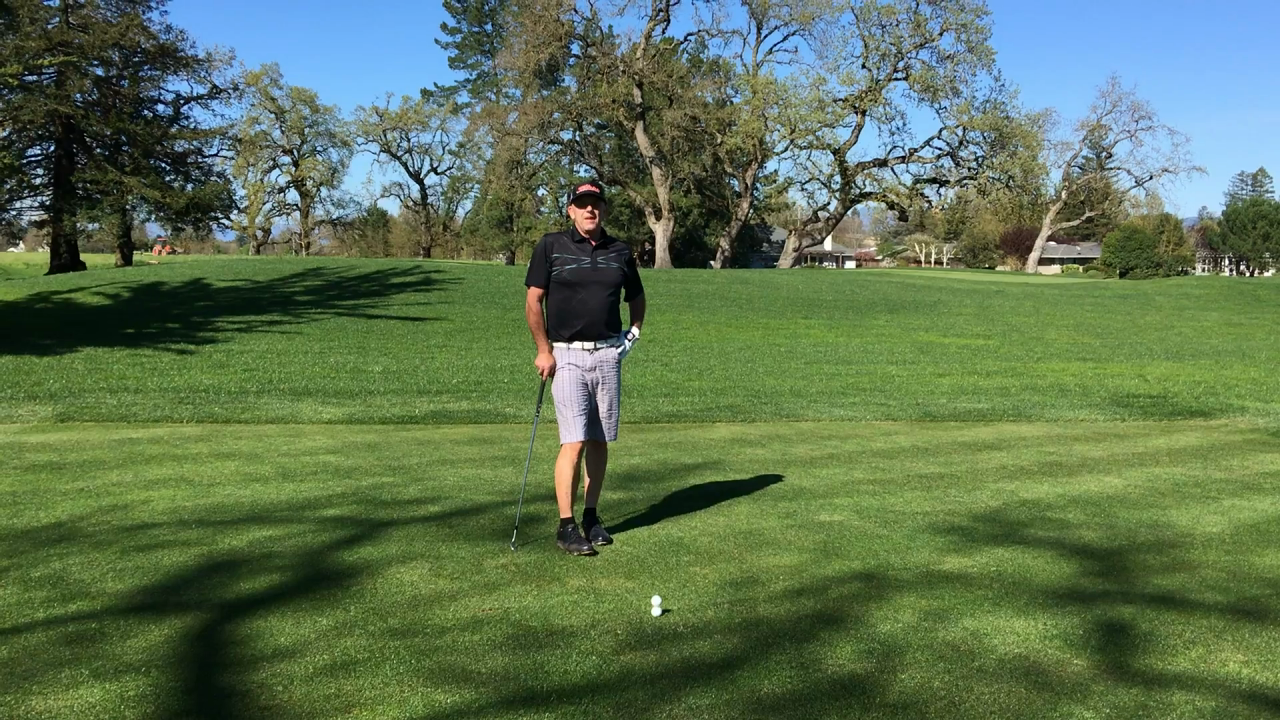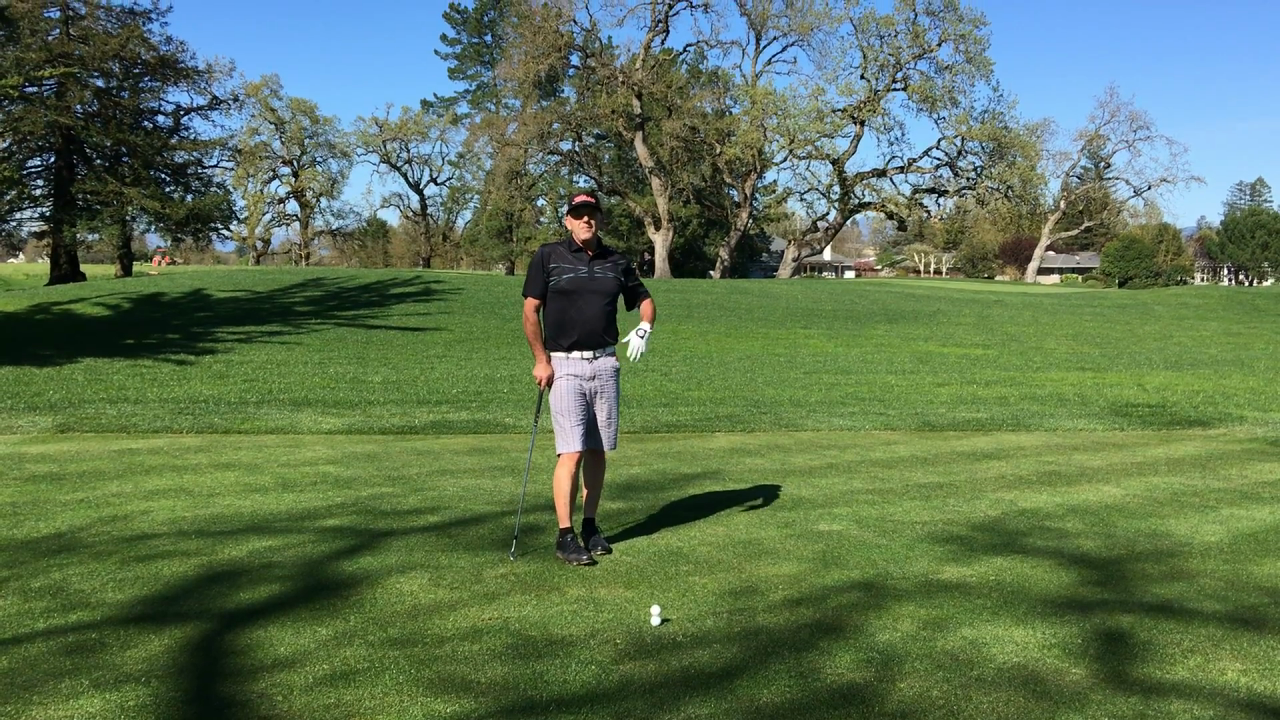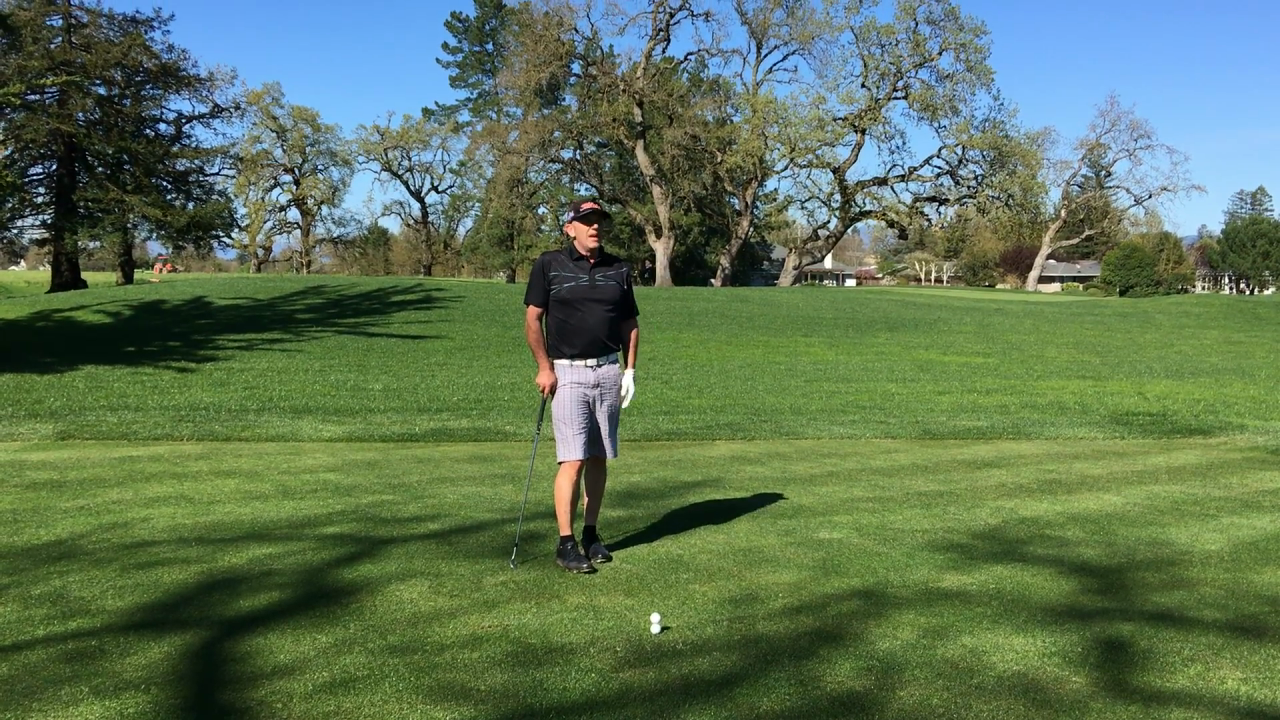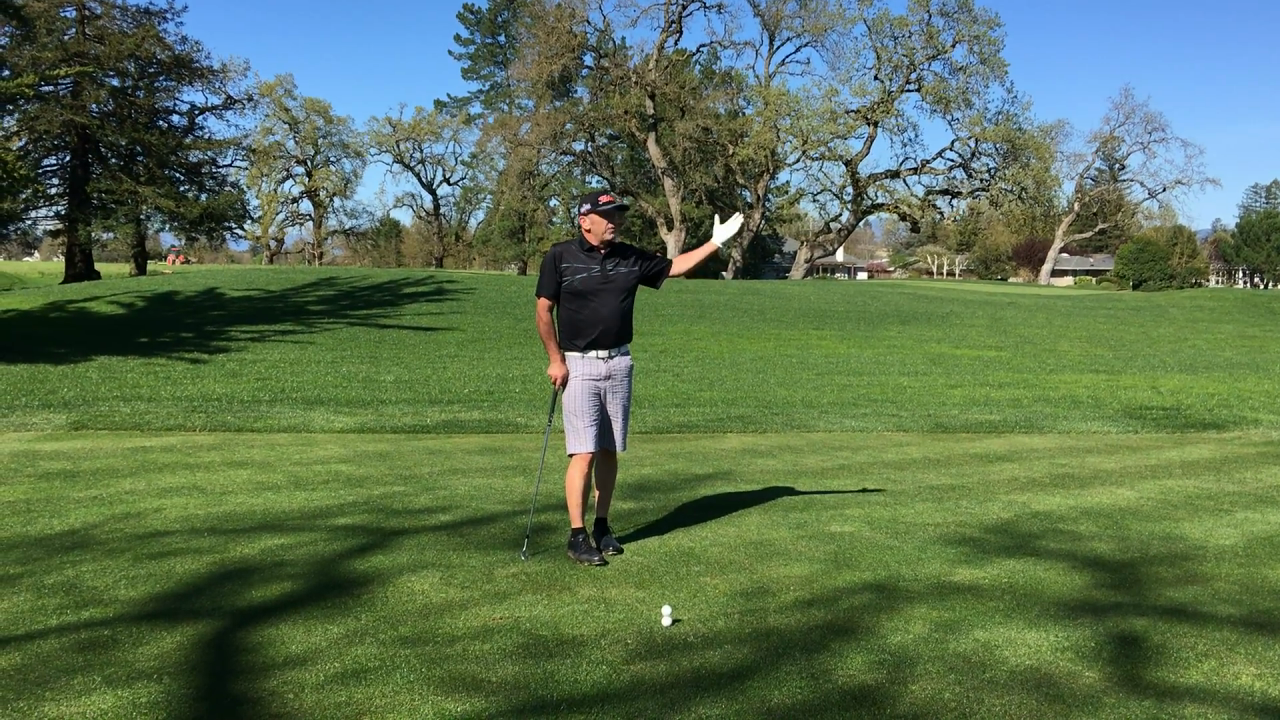
dt=1s
person 1, frame 1
left shoulder: (620, 251)
right shoulder: (551, 246)
left elbow: (637, 297)
right elbow: (533, 300)
left wrist: (633, 333)
right wrist: (543, 350)
left hip: (607, 354)
right hip: (567, 355)
left knee: (599, 440)
right knee: (574, 441)
left ankle: (591, 516)
right ankle: (566, 525)
person 1, frame 2
left shoulder: (617, 261)
right shoulder: (548, 256)
left elbow: (643, 299)
right elbow: (530, 310)
left wrist: (644, 329)
right wrist: (541, 359)
left hip: (605, 363)
right hip: (565, 365)
left knee: (598, 450)
right knee: (571, 452)
left ankle: (590, 526)
right ankle: (565, 535)
person 1, frame 3
left shoulder: (618, 268)
right shoulder: (549, 264)
left elbow: (630, 322)
right elbow: (533, 318)
left wrist: (630, 370)
right wrist: (544, 367)
left hip: (608, 371)
right hip: (567, 372)
left knee: (598, 458)
right knee: (572, 460)
left ankle: (590, 534)
right ankle: (565, 543)
person 1, frame 4
left shoulder: (630, 257)
right shoulder: (560, 256)
left elbow: (675, 266)
right elbow: (543, 310)
left wrist: (716, 242)
right wrist: (555, 360)
left hip: (619, 363)
right hip: (579, 365)
left knee: (609, 450)
right knee: (583, 452)
left ankle: (602, 526)
right ankle: (577, 535)
